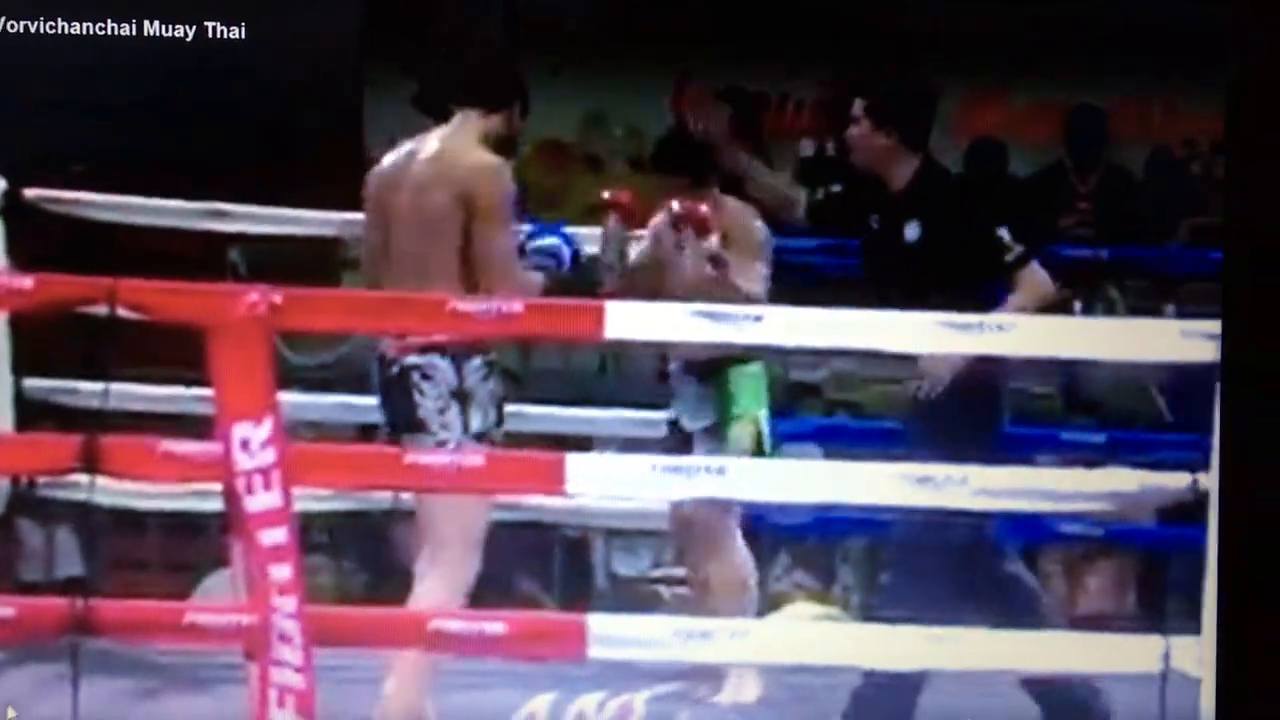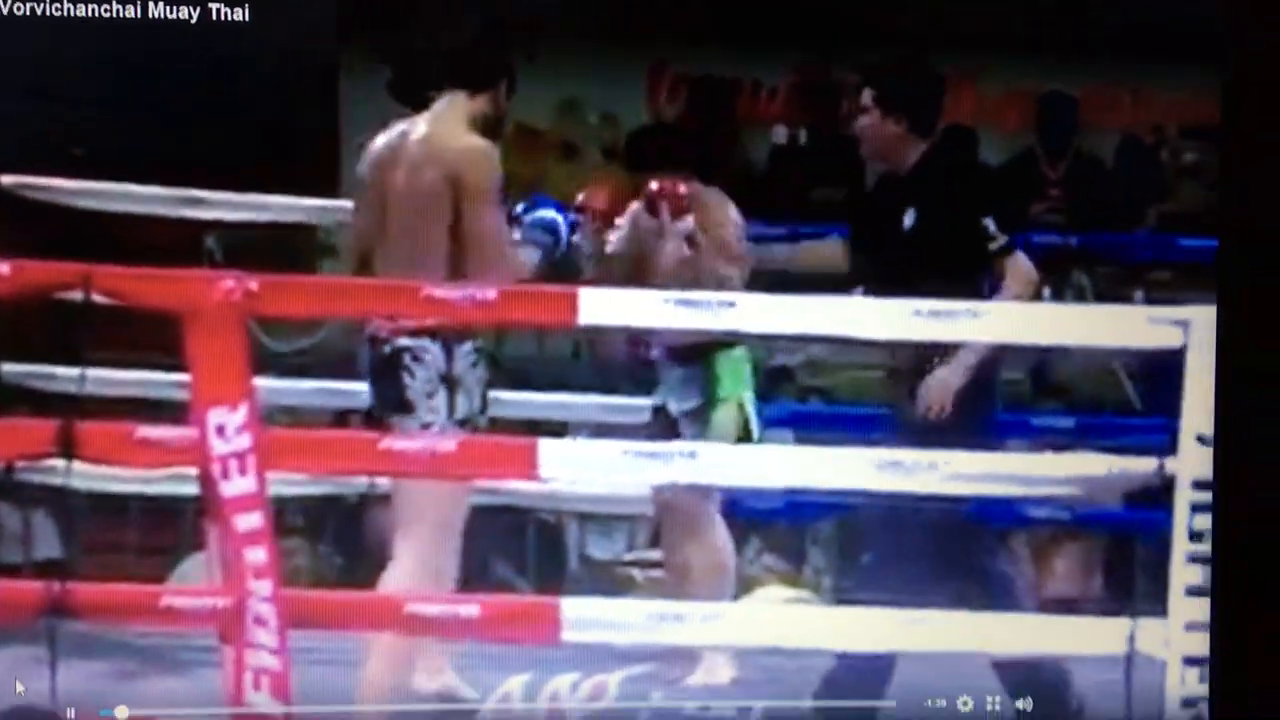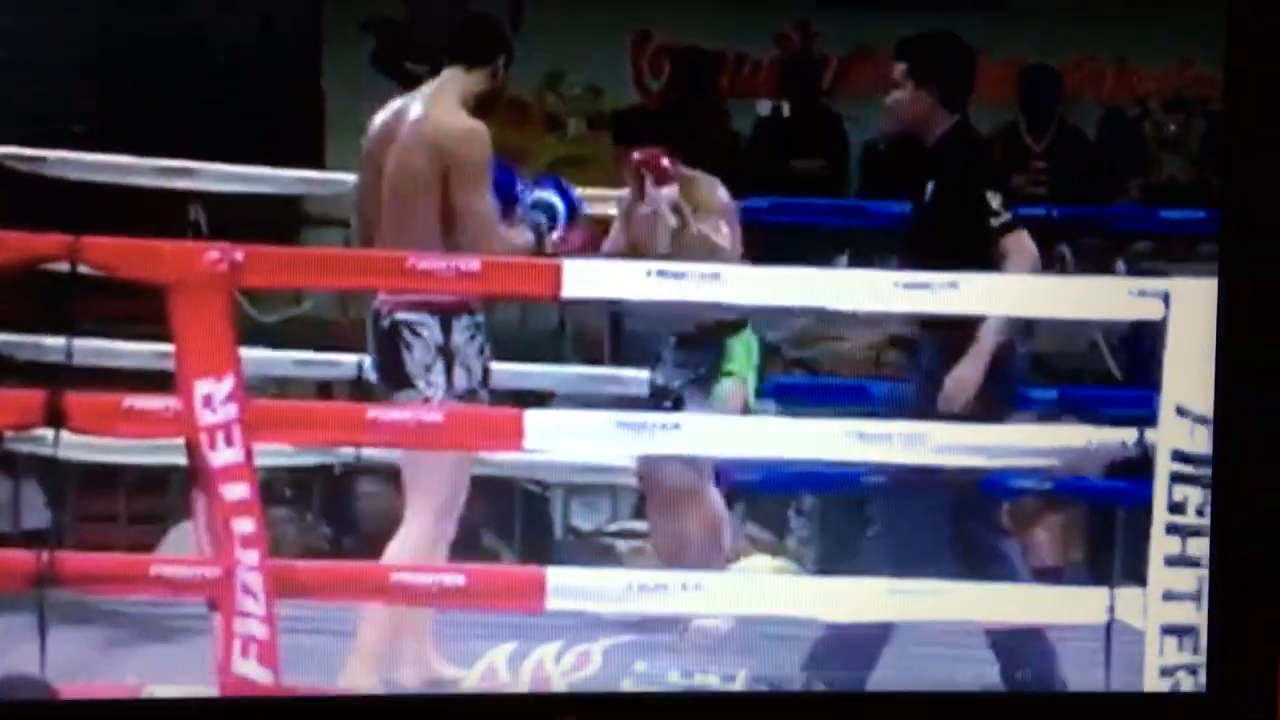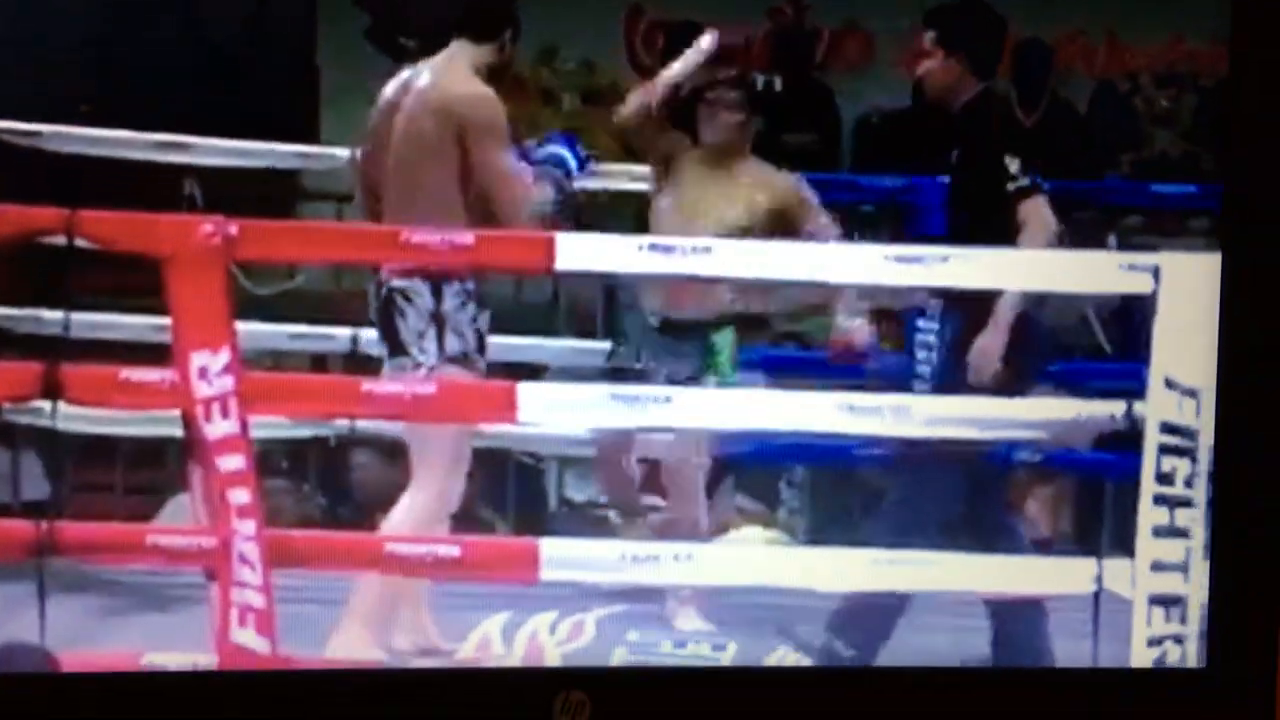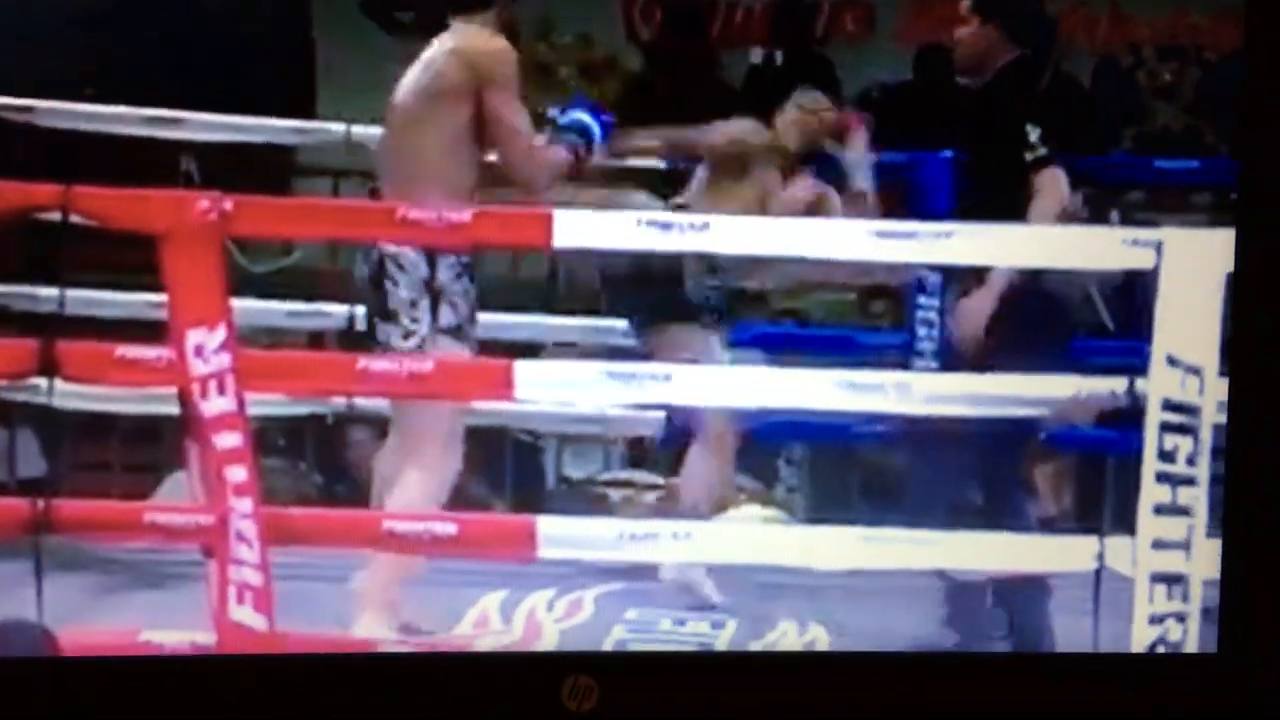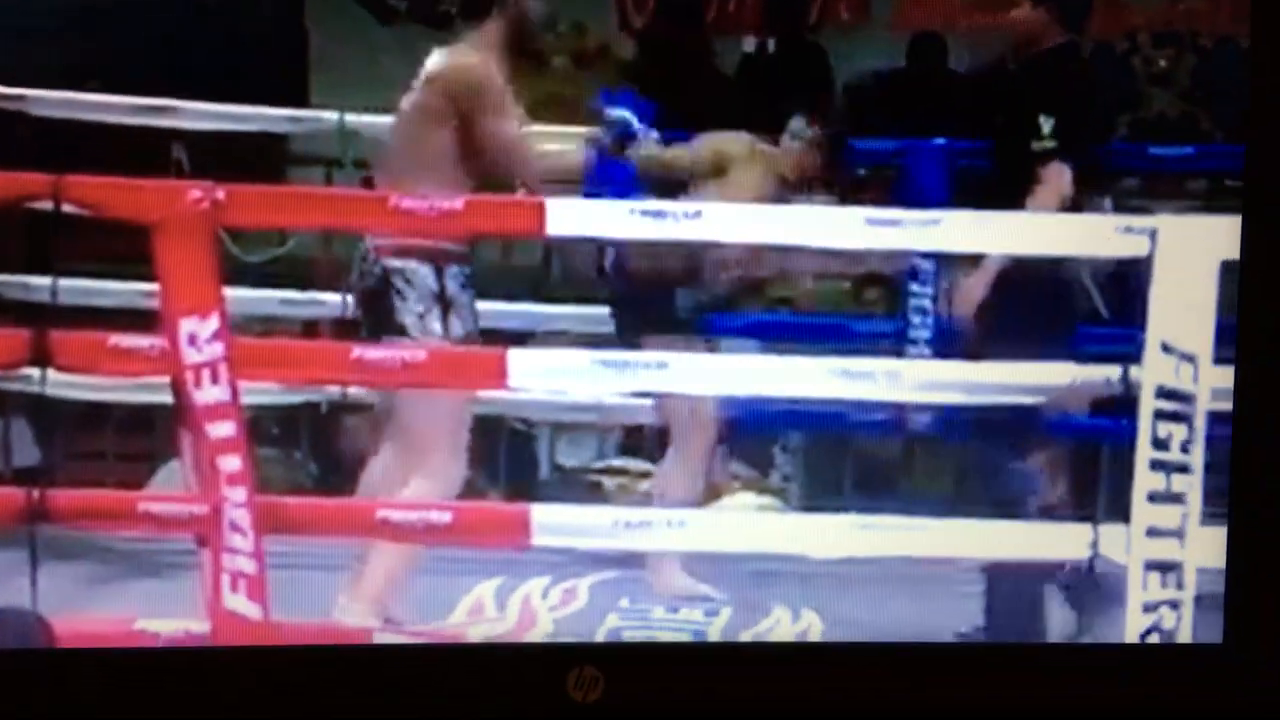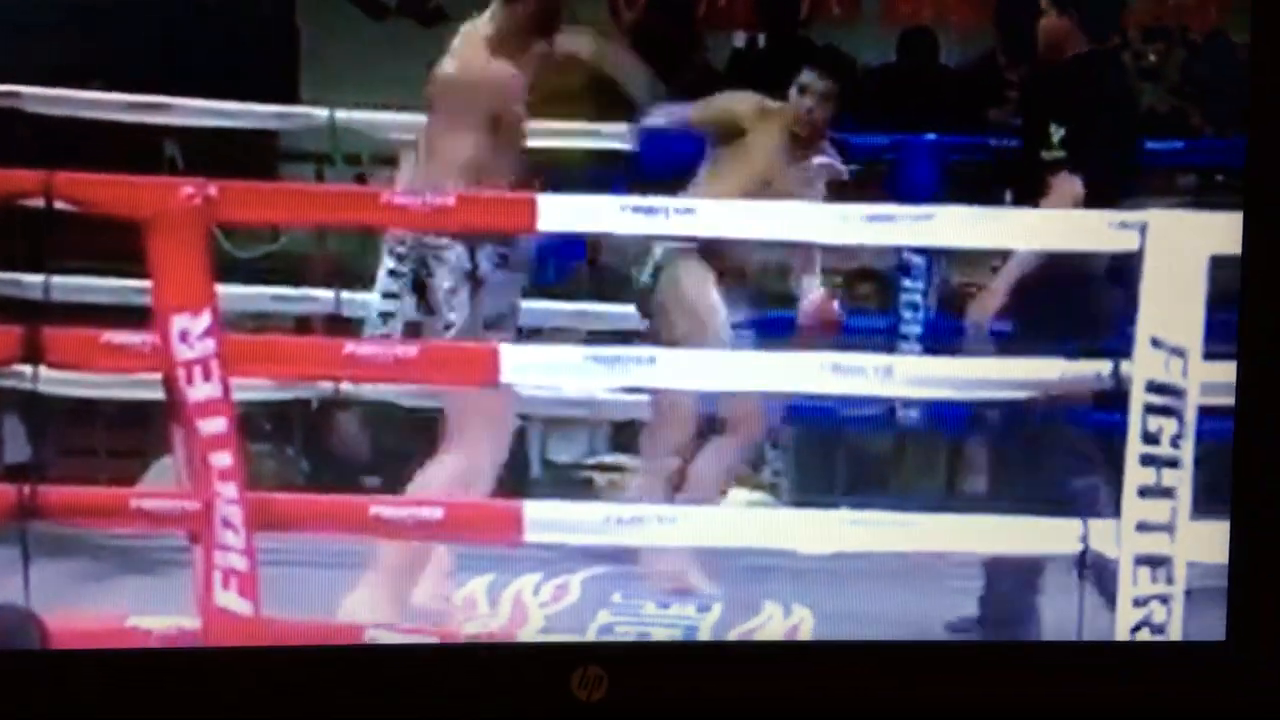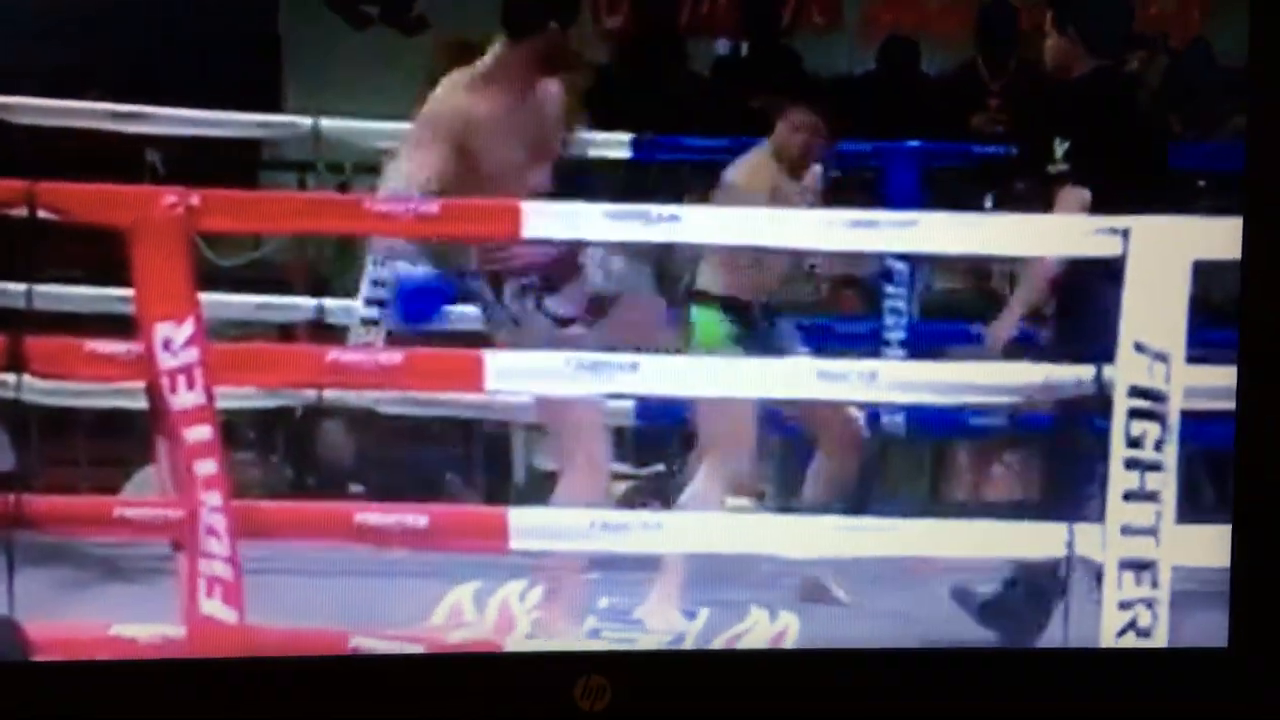
dt=0.2s
person 1, frame 1
left shoulder: (948, 202)
right shoulder: (880, 205)
left elbow: (1037, 286)
right elbow: (795, 205)
left wrist: (964, 350)
right wrist: (728, 150)
left hip: (961, 405)
right hip: (937, 405)
left knee: (916, 560)
right knee: (976, 556)
person 1, frame 2
left shoulder: (951, 187)
right shoulder: (896, 193)
left elbow: (1022, 277)
right elbow: (851, 258)
left wrist: (958, 364)
left hip: (948, 394)
right hip: (927, 390)
left knee: (892, 547)
right knee: (963, 545)
person 1, frame 3
left shoulder: (965, 164)
right shoulder: (947, 163)
left elbow: (1022, 257)
left wrist: (974, 358)
left hip: (968, 368)
right hip: (956, 363)
left knee: (903, 522)
right knee: (971, 525)
left ankle: (833, 674)
right ankle: (1033, 674)
person 1, frame 4
left shoulder: (986, 128)
right shoulder: (975, 127)
left elbow: (1040, 224)
left wrist: (996, 327)
left hip: (991, 342)
right hip: (982, 341)
left knee: (923, 491)
right knee: (984, 499)
left ankle: (852, 643)
right ankle: (1023, 651)
person 1, frame 5
left shoulder: (1013, 97)
right shoulder: (1006, 95)
left elbow: (1053, 194)
left wrist: (989, 289)
left hip: (1011, 309)
right hip: (1017, 306)
left knee: (949, 456)
right knee: (997, 468)
right ankle: (1025, 631)
person 1, frame 6
left shoulder: (1046, 79)
right shoulder: (1069, 76)
left elbow: (1053, 186)
left wrist: (983, 271)
left hip: (1025, 286)
right hip: (1040, 285)
left knee: (1002, 444)
right knee: (1006, 442)
right ankle: (1011, 616)
person 1, frame 7
left shoulder: (1069, 88)
right shoulder: (1110, 85)
left elbow: (1063, 200)
left wrist: (997, 287)
left hip: (1065, 291)
right hip: (1085, 288)
left knee: (1058, 456)
right knee: (1023, 448)
right ankle: (1006, 609)
person 1, frame 8
left shoulder: (1081, 106)
right shoulder: (1131, 105)
left elbow: (1072, 218)
left wrist: (1013, 310)
left hip: (1098, 301)
left knee: (1086, 465)
right knee: (1080, 461)
right ankle: (1019, 607)
person 2, frame 1
left shoulder: (389, 167)
right shoulder: (483, 171)
right elbow: (502, 296)
right wrist: (546, 263)
left hip: (397, 362)
right hip: (449, 367)
left knee: (443, 546)
right knee: (453, 563)
person 2, frame 2
left shoulder: (383, 146)
right shoulder: (472, 152)
left elbow: (361, 257)
right elbow: (493, 275)
left hip: (389, 343)
right hip: (437, 351)
left knee: (440, 518)
right knee: (420, 542)
left ankle: (431, 666)
right ankle: (370, 701)
person 2, frame 3
left shoulder: (385, 120)
right shoulder: (462, 132)
right elbow: (485, 253)
right wrist: (538, 226)
left hip: (395, 317)
right hip: (439, 325)
left knee: (437, 500)
right knee: (428, 516)
left ankle: (419, 654)
right ankle: (361, 675)
person 2, frame 4
left shoulder: (400, 89)
right shoulder: (472, 98)
left elbow: (370, 187)
right elbow: (519, 212)
right wrist: (556, 172)
left hip: (404, 286)
right hip: (438, 294)
left knee: (432, 471)
right knee: (437, 485)
left ankle: (410, 623)
right ankle: (356, 634)
person 2, frame 5
left shoulder: (429, 65)
right shoulder: (485, 53)
right elbow: (528, 170)
right wrist: (577, 145)
left hip: (389, 261)
right hip: (423, 267)
left knee: (409, 440)
right knee: (434, 462)
left ankle: (376, 598)
right ankle: (366, 615)
person 2, frame 6
left shoulder: (459, 70)
right shoulder: (473, 72)
right elbow: (533, 173)
left hip: (390, 269)
right hip: (424, 276)
left knee: (402, 444)
right knee: (440, 470)
left ankle: (358, 593)
right ankle: (363, 616)
person 2, frame 7
right shoulder: (471, 72)
right elbow: (441, 184)
left hip: (491, 253)
right hip: (464, 259)
left knee: (493, 424)
right knee: (473, 449)
left ankle: (428, 569)
right ankle: (375, 595)
person 2, frame 8
left shoulder: (547, 84)
right shoulder: (456, 108)
right elbow: (400, 190)
right wrist: (399, 261)
left hip: (567, 253)
right hip: (522, 285)
left knee: (648, 326)
right knee: (589, 458)
right ankle: (556, 620)
person 3, frame 1
left shoulder: (743, 226)
right shoulder: (659, 223)
left elbow: (753, 307)
right elbow: (625, 295)
left wrist: (714, 256)
right wrist: (611, 248)
left hip: (730, 380)
right hip: (684, 378)
left knee: (714, 518)
right knee: (684, 518)
left ankle: (742, 670)
person 3, frame 2
left shoulder: (715, 212)
right shoulder: (638, 213)
left elbow: (729, 284)
right elbow: (608, 278)
left wrist: (691, 235)
left hip: (713, 365)
right hip: (670, 363)
left knee: (695, 501)
right knee: (667, 503)
left ankle: (717, 654)
person 3, frame 3
left shoulder: (706, 192)
right shoulder: (634, 203)
left elbow: (721, 261)
left wrist: (675, 215)
left hip: (720, 346)
right hip: (679, 348)
left knee: (687, 470)
right knee: (654, 475)
person 3, frame 4
left shoulder: (777, 188)
right shoulder: (674, 159)
right elbow: (630, 119)
left wrist: (849, 312)
right wrist: (691, 61)
left hip: (704, 343)
right hip: (648, 330)
left knee: (683, 466)
right knee: (610, 450)
left ankle: (683, 599)
right ankle: (644, 531)
person 3, frame 5
left shoulder: (813, 192)
right shoulder: (750, 142)
right elbow: (690, 141)
right wrist: (620, 144)
left hip: (691, 294)
right hip: (661, 265)
left knee: (720, 428)
left ankle: (683, 557)
person 3, frame 6
right shoulder: (737, 153)
right elbow: (656, 161)
right wrist: (620, 160)
left hip: (679, 299)
right hip: (649, 265)
left knee: (699, 434)
left ankle: (664, 569)
person 3, frame 7
left shoulder: (820, 166)
right shoulder: (750, 113)
left elbow: (802, 248)
right elbow: (678, 118)
left wrist: (812, 289)
right wrist: (655, 124)
left hip: (725, 286)
right hip: (684, 261)
left knee: (748, 422)
left ankle: (674, 552)
person 3, frame 8
left shoulder: (812, 174)
right shoulder: (750, 177)
left hip: (764, 321)
right hip: (722, 319)
left knee: (847, 435)
right knee: (727, 462)
right ankle: (662, 596)
